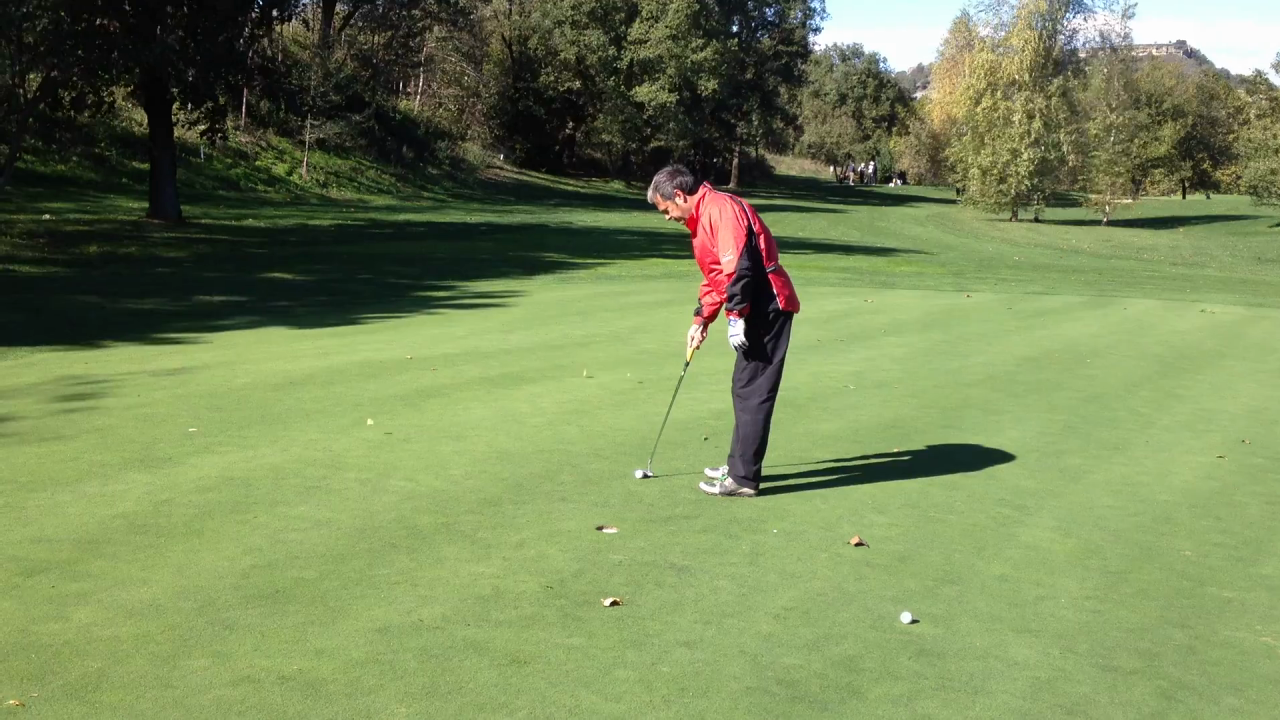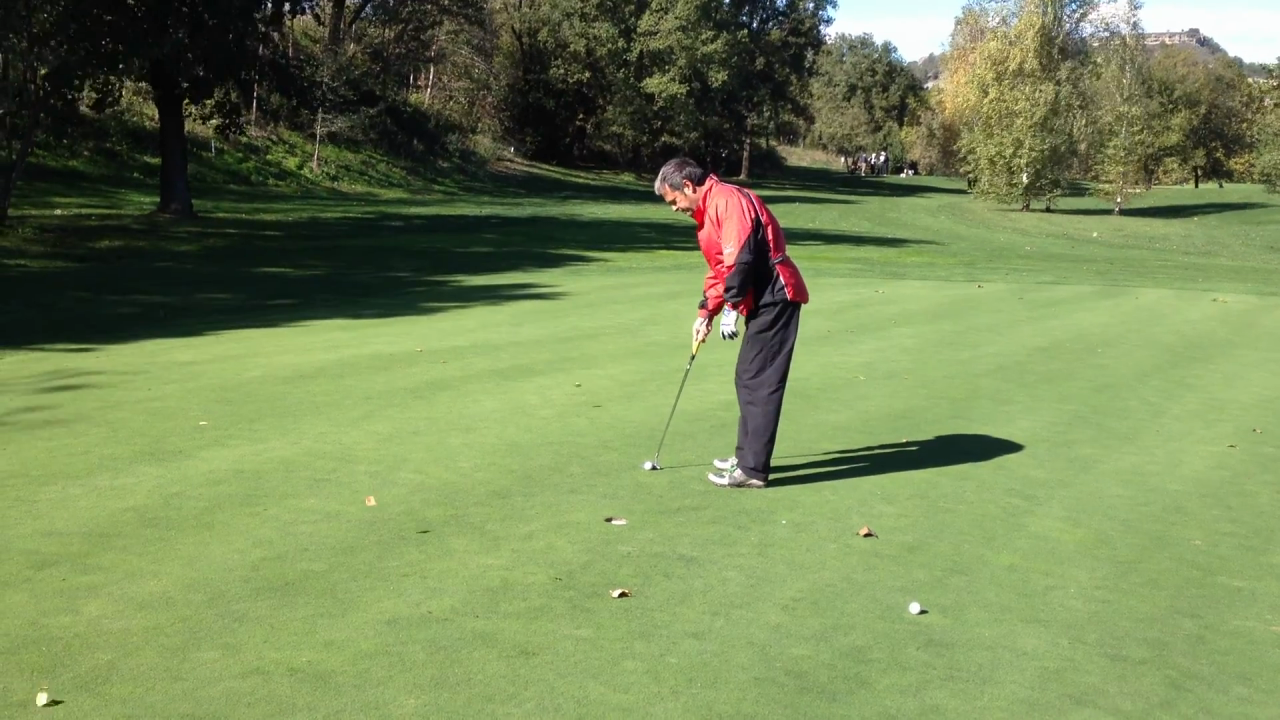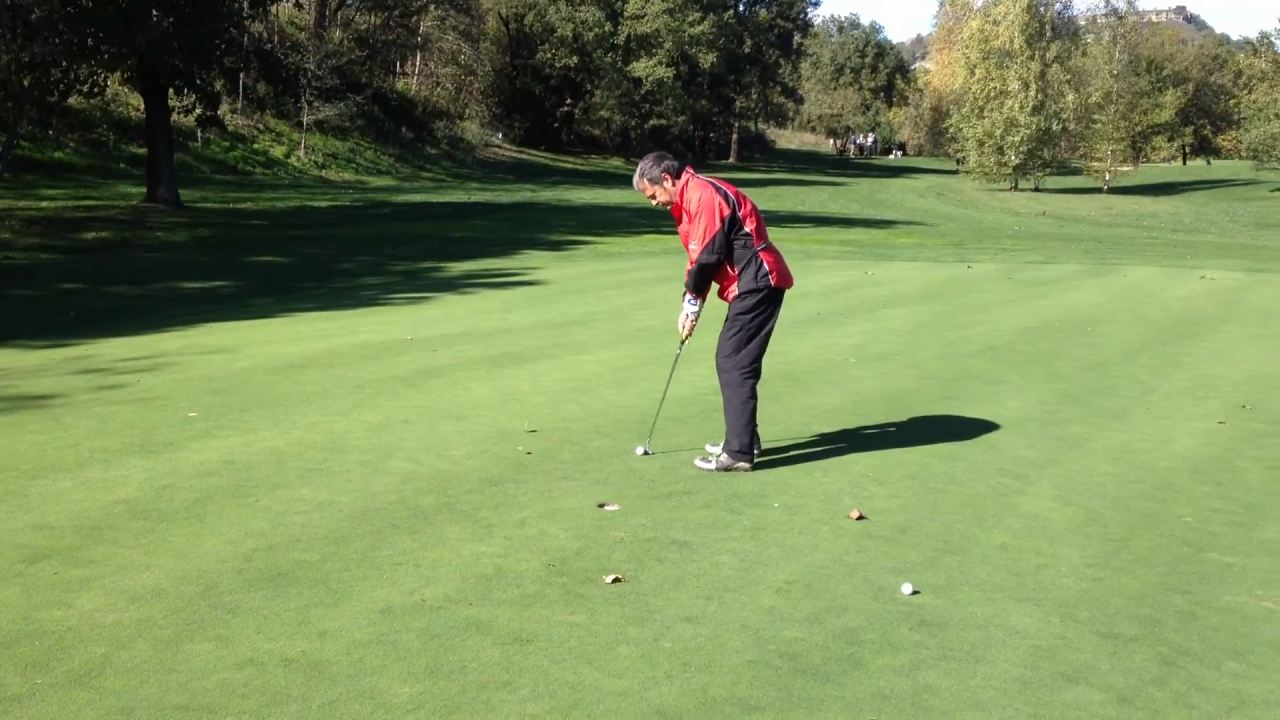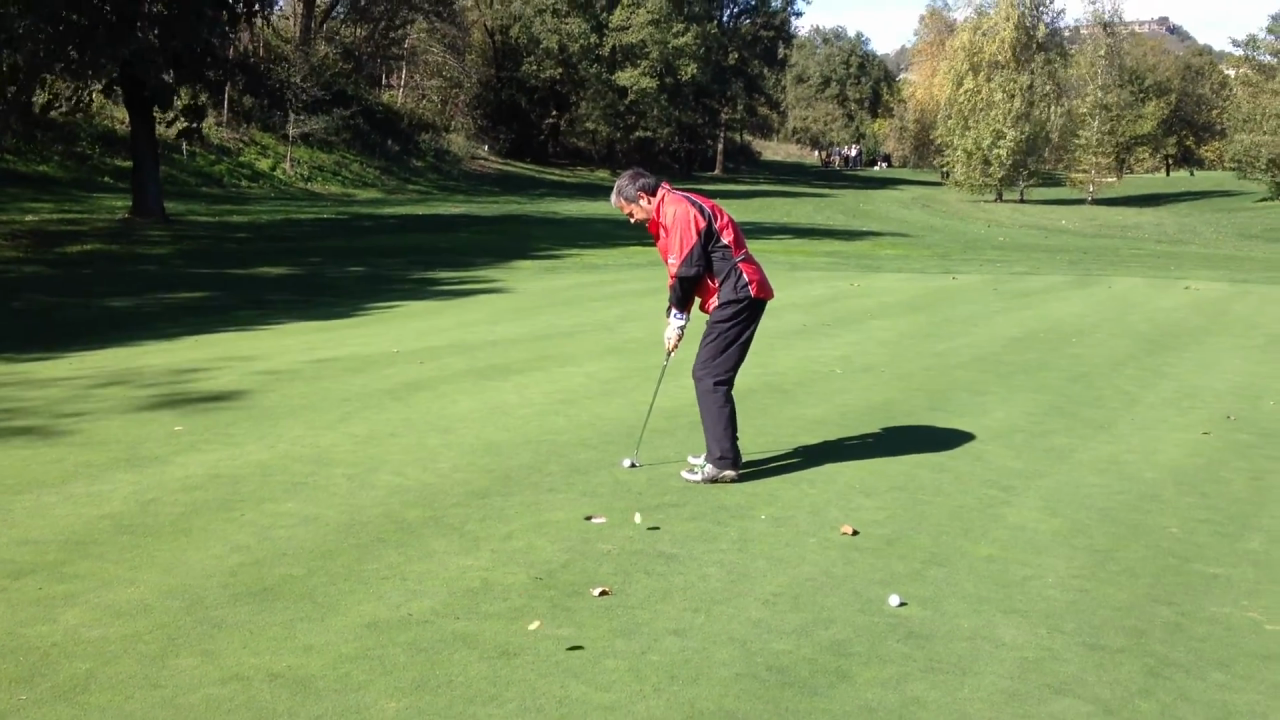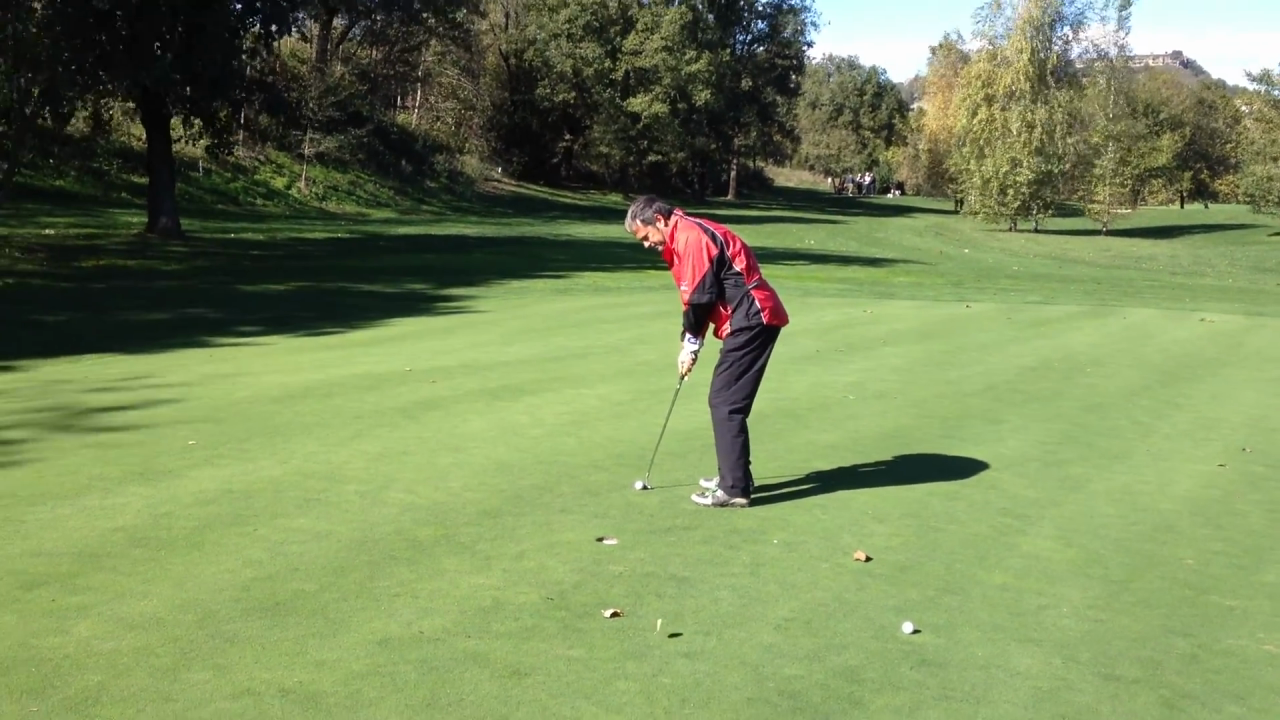
dt=0.7s
person 1, frame 1
left shoulder: (720, 208)
right shoulder: (701, 219)
left elbow: (739, 266)
right elbow: (716, 275)
left wrist: (735, 316)
right wrist: (701, 319)
left hip: (766, 305)
right hip: (757, 308)
left knee: (751, 390)
right knee: (745, 388)
left ankle: (743, 477)
right ankle: (740, 464)
person 1, frame 2
left shoulder: (727, 200)
right shoulder: (706, 212)
left elbow: (740, 259)
right elbow: (719, 267)
left wrist: (730, 307)
right wrist: (706, 311)
left hip: (774, 296)
right hip: (763, 299)
left knee: (760, 381)
right knee: (748, 378)
left ankle: (753, 468)
right ankle: (748, 455)
person 1, frame 3
left shoulder: (702, 194)
right shoulder: (687, 200)
left elbow: (708, 256)
right elbow: (699, 257)
left wrist: (692, 299)
right wrist: (690, 304)
left hip: (757, 281)
right hip: (747, 284)
left knee: (733, 363)
right knee: (730, 360)
left ankle: (739, 452)
right ankle: (744, 438)
person 1, frame 4
left shoulder: (677, 209)
right shoulder: (669, 211)
left elbow: (687, 270)
right elbow: (681, 270)
left wrist: (677, 318)
right wrist: (675, 318)
left hip: (738, 293)
right hip: (735, 293)
left knee: (708, 374)
right knee: (712, 372)
left ankle: (723, 462)
right ankle: (721, 451)
person 1, frame 5
left shoulder: (690, 236)
right shoulder: (684, 236)
left elbow: (700, 296)
right elbow: (697, 296)
left wrist: (690, 342)
right wrist: (690, 342)
left hip: (752, 319)
right hip: (751, 318)
left knee: (725, 402)
right knee: (726, 399)
left ankle: (734, 488)
right ankle: (734, 476)
